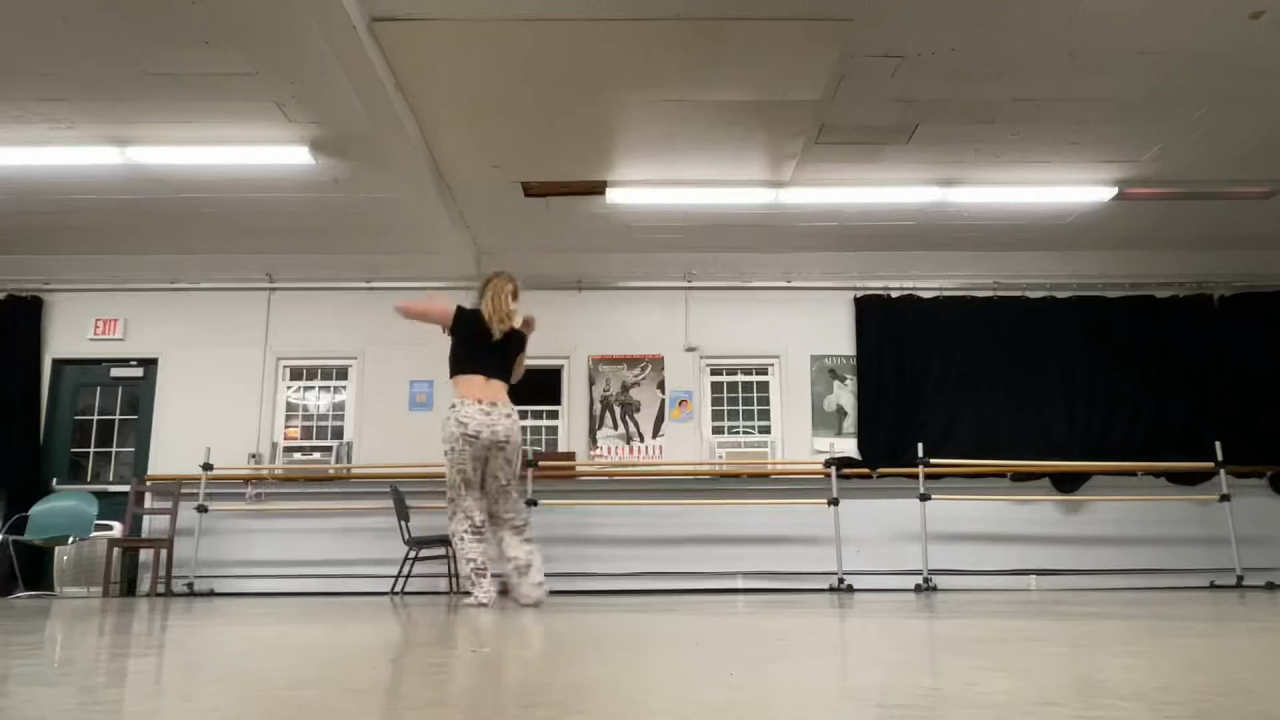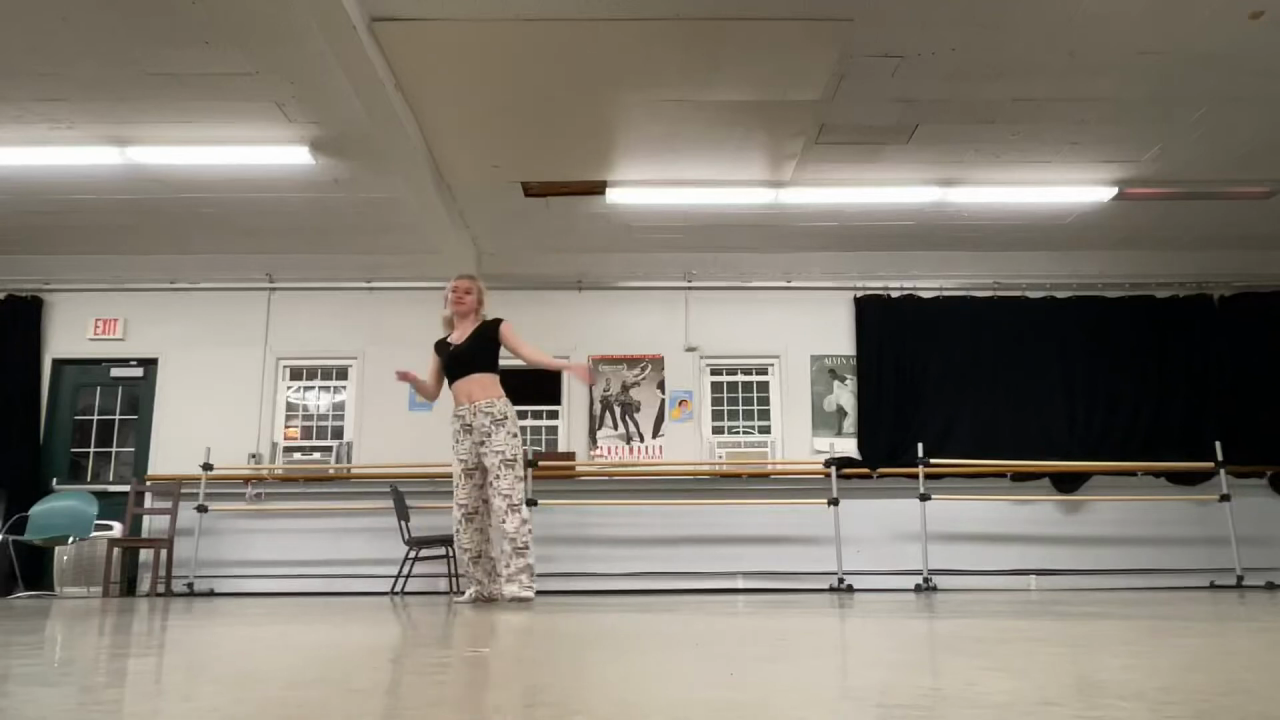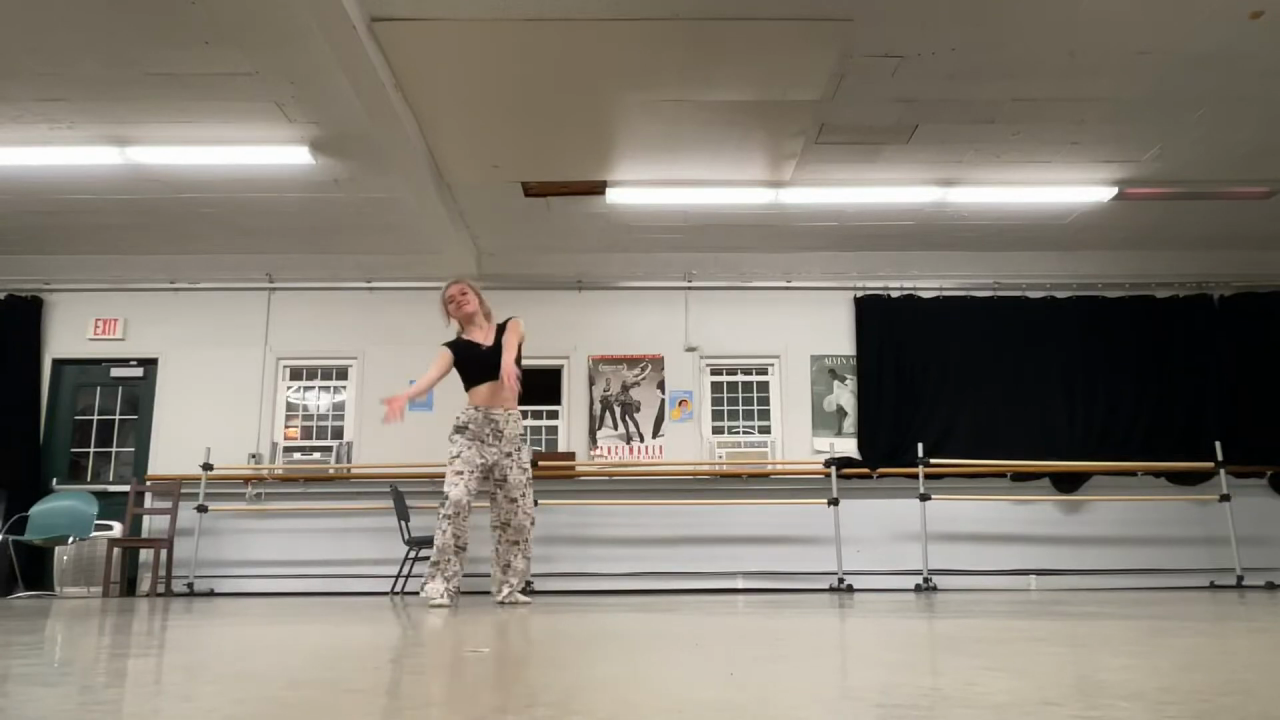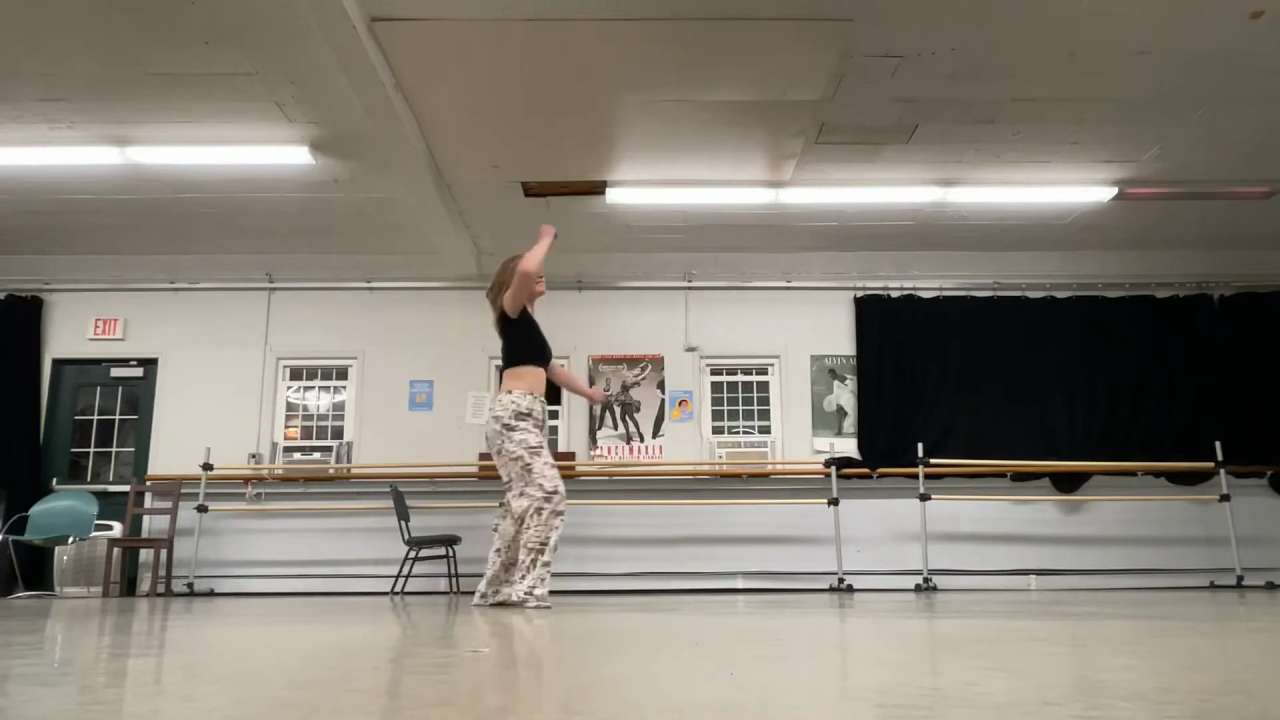
dt=0.7s
person 1, frame 1
left shoulder: (464, 317)
right shoulder: (516, 338)
left elbow: (403, 307)
left wrist: (440, 316)
left hip: (465, 418)
right hip: (504, 419)
left knee: (466, 509)
right knee: (506, 509)
left ankle: (481, 588)
right ankle: (528, 583)
person 1, frame 2
left shoulder: (493, 328)
right shoulder: (443, 346)
left elbow: (531, 356)
right elbow: (432, 392)
left wrist: (568, 365)
right wrist: (412, 379)
left hip: (497, 418)
right hip: (462, 425)
left knee: (507, 500)
right knee: (467, 509)
left ankle: (519, 579)
right ankle: (485, 584)
person 1, frame 3
left shoulder: (510, 327)
right shoulder: (453, 348)
left elbow: (510, 348)
right elbow: (430, 377)
left wrist: (509, 364)
right wrist: (403, 398)
left hip: (508, 431)
right hip: (472, 429)
left knee: (517, 514)
right knee: (455, 500)
left ankle: (509, 587)
right ankle: (441, 586)
person 1, frame 4
left shoulder: (525, 324)
right shoulder: (512, 308)
left elbow: (551, 370)
right elbow: (527, 266)
left wrist: (587, 392)
right wrist: (545, 239)
left hip: (519, 417)
right hip: (514, 414)
left knee: (521, 507)
right knee: (546, 494)
left ankle: (494, 588)
right ankle: (525, 589)
